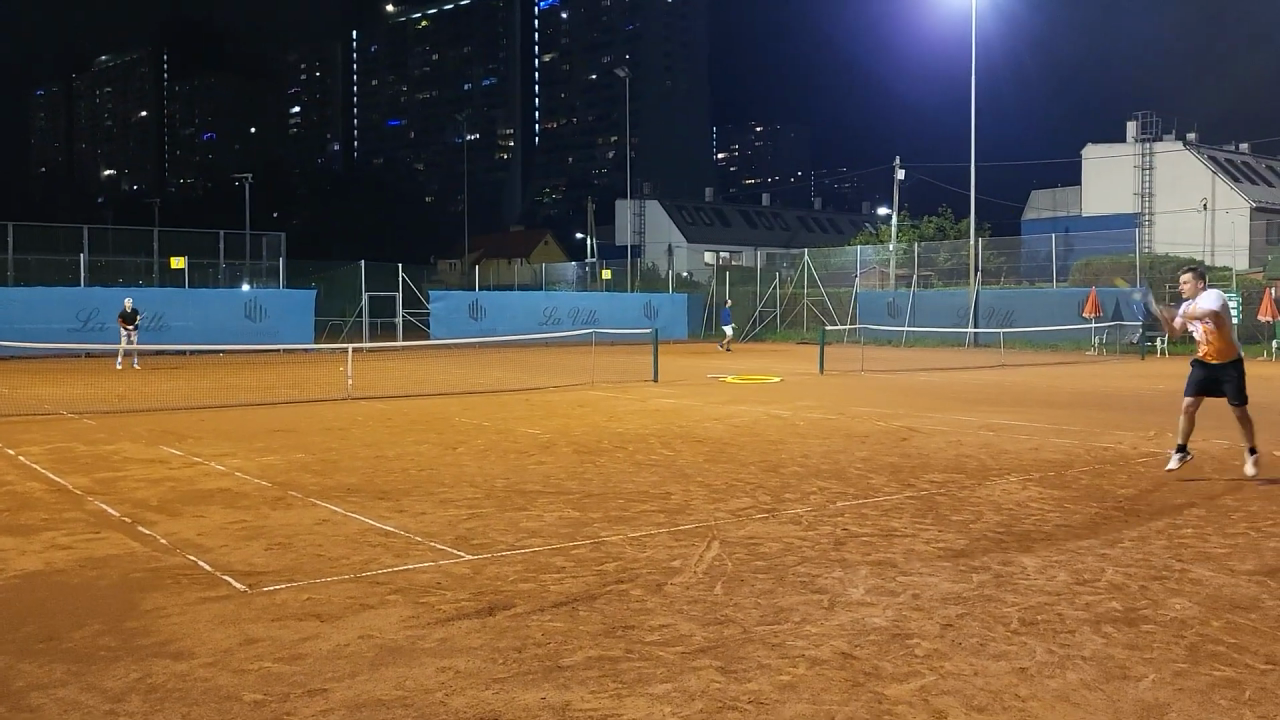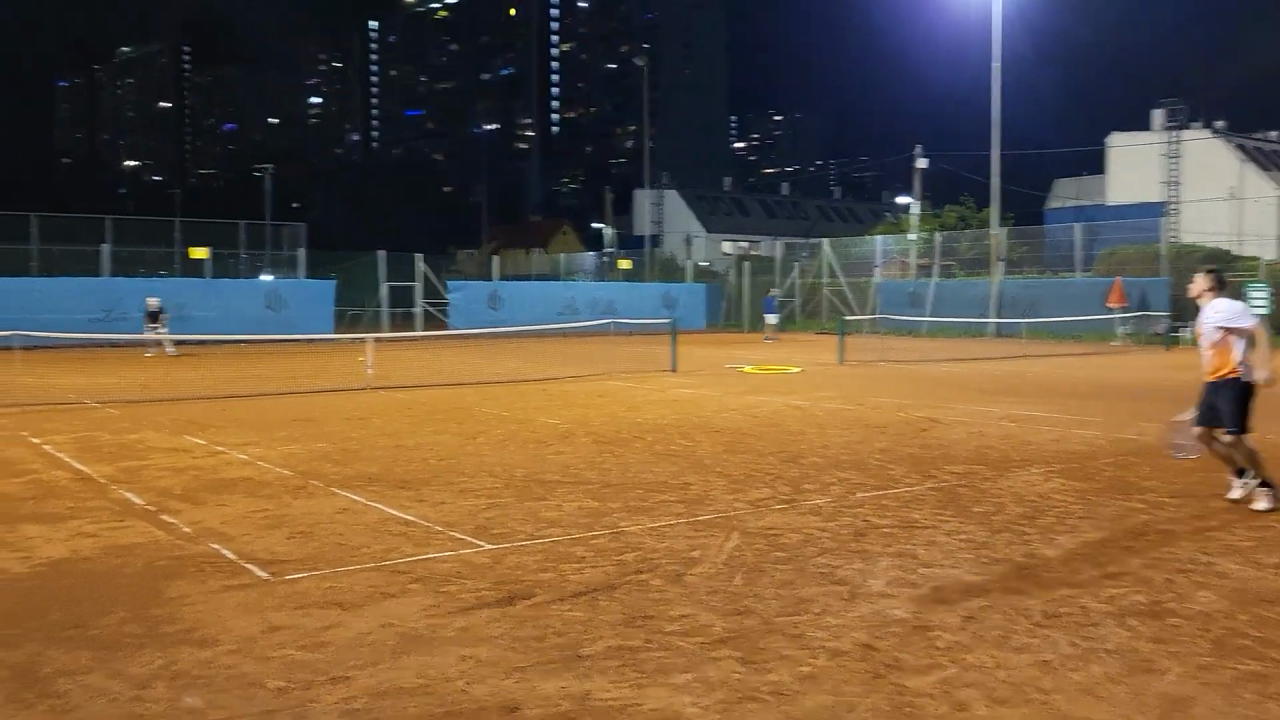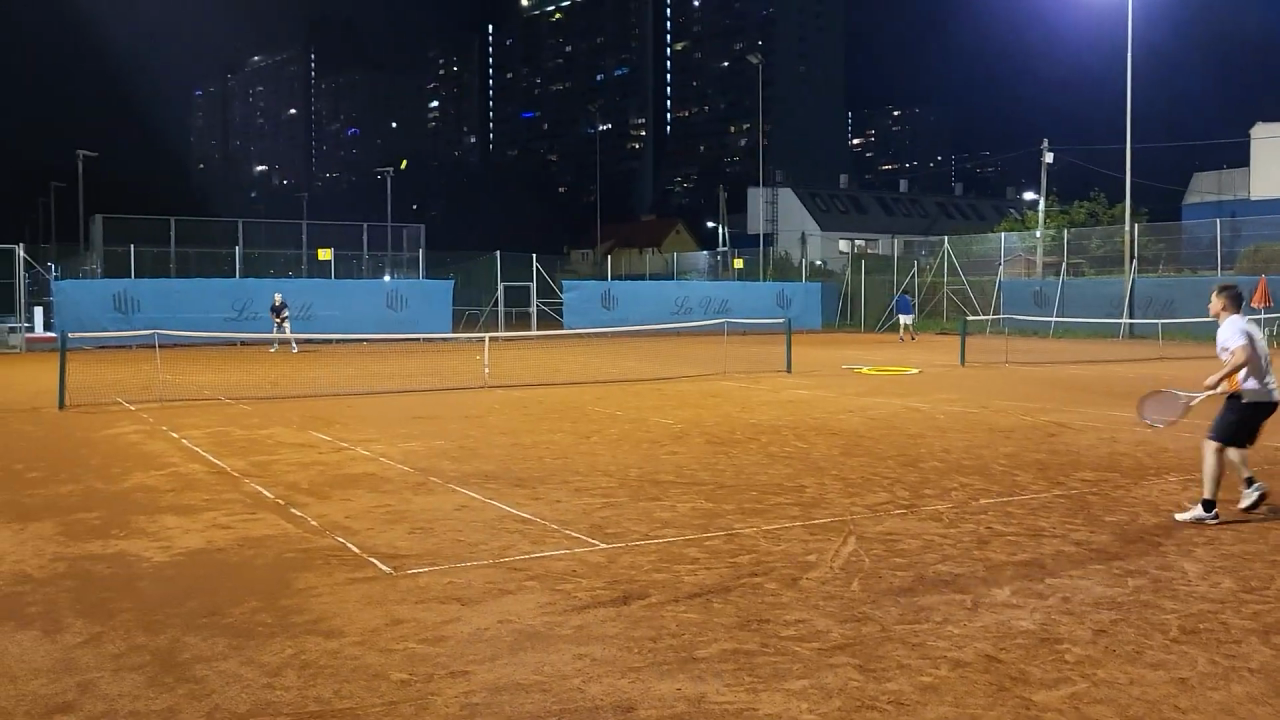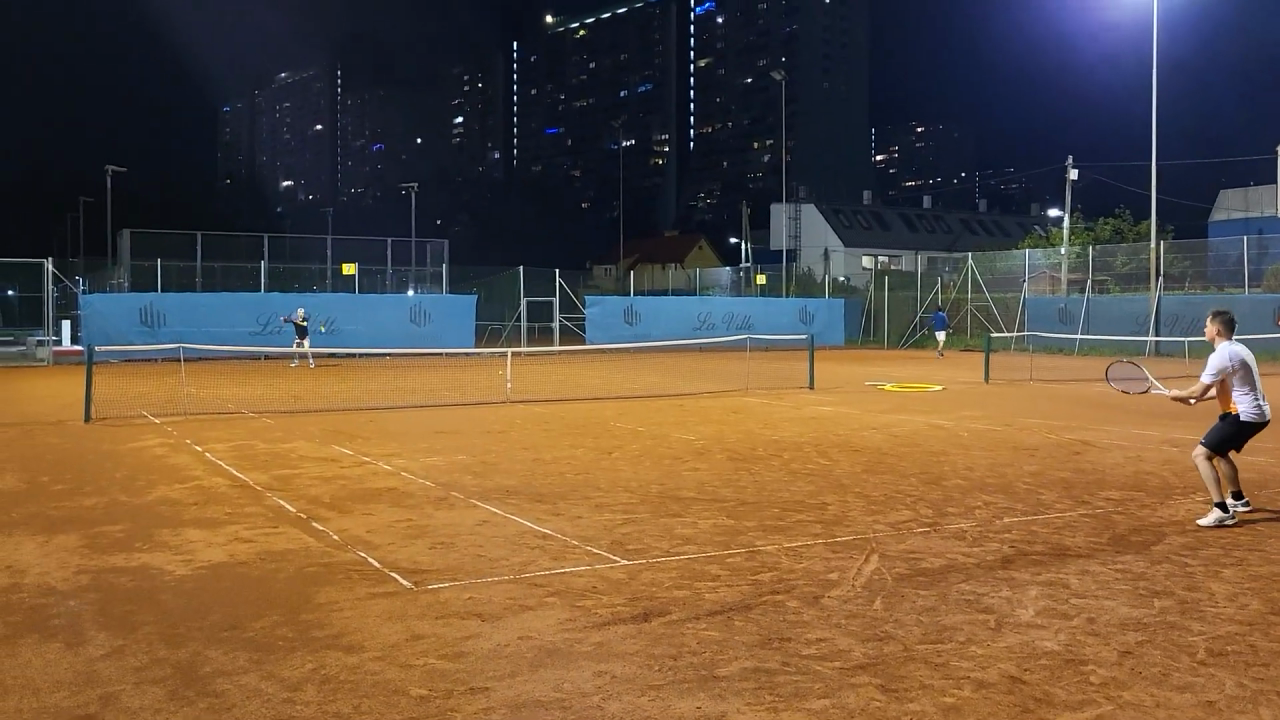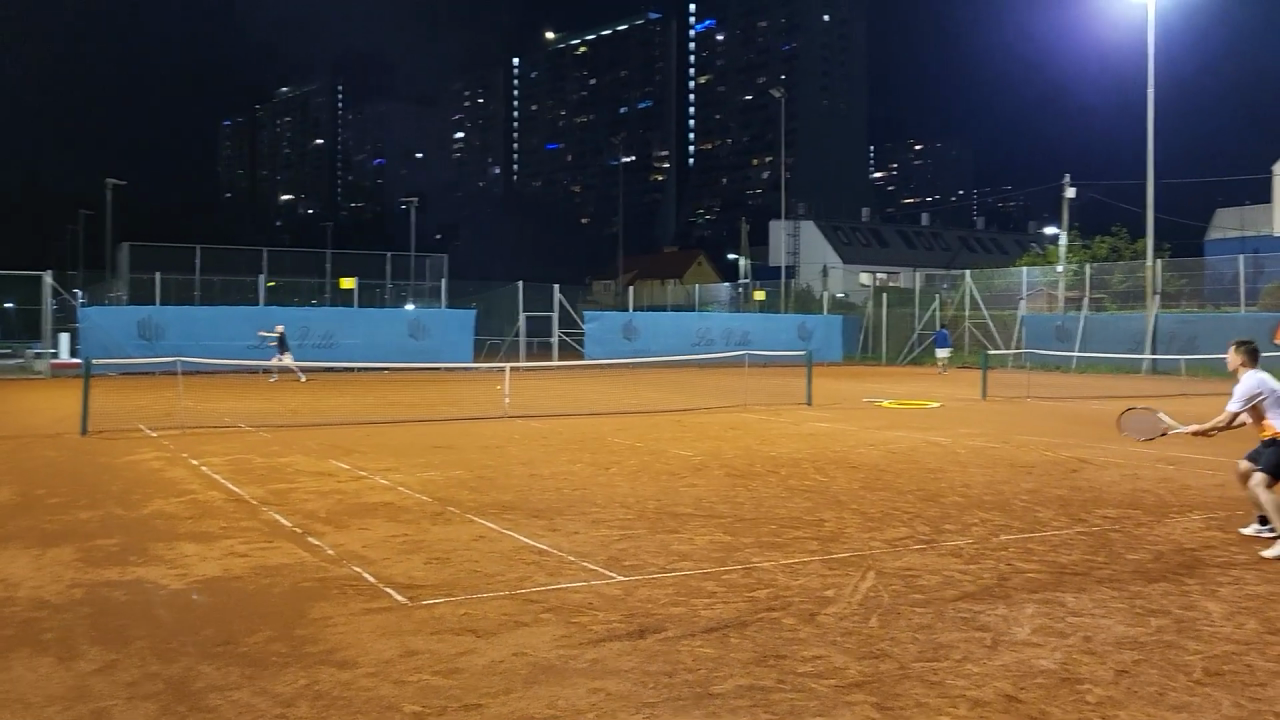
dt=0.7s
person 1, frame 1
left shoulder: (1214, 296)
right shoulder: (1186, 307)
left elbow: (1203, 313)
right elbow: (1174, 334)
left wrist: (1176, 316)
right wrist: (1164, 319)
left hip: (1229, 363)
right hip: (1203, 362)
left knee: (1239, 412)
right knee: (1188, 407)
left ankle: (1251, 453)
right ankle: (1181, 452)
person 1, frame 2
left shoulder: (1226, 308)
right shoulder: (1205, 314)
left elbow: (1259, 331)
left wrist: (1263, 366)
left hip: (1233, 382)
right hip: (1216, 384)
left knee: (1231, 438)
right knee: (1201, 433)
left ankle: (1266, 488)
right ankle: (1244, 475)
person 1, frame 3
left shoulder: (1230, 328)
right shoulder: (1246, 325)
left elbow: (1243, 358)
left wrist: (1217, 379)
right wrist: (1225, 385)
left hip: (1249, 397)
right hip: (1266, 398)
left knee: (1212, 447)
right knee: (1230, 444)
left ankle: (1207, 509)
right ankle: (1251, 485)
person 1, frame 4
left shoulder: (1221, 355)
right shoulder: (1238, 350)
left elbow: (1199, 391)
left wrist: (1179, 395)
right wrist: (1194, 398)
left hip: (1243, 416)
right hip: (1257, 415)
left knee: (1201, 455)
right knee: (1219, 452)
left ankle: (1222, 511)
right ankle: (1238, 499)
person 1, frame 5
left shoulder: (1248, 383)
right shoulder: (1258, 378)
left elbow: (1225, 420)
right elbow: (1245, 417)
left wrist: (1200, 429)
right wrist: (1212, 428)
left knee: (1259, 483)
right knee: (1242, 470)
